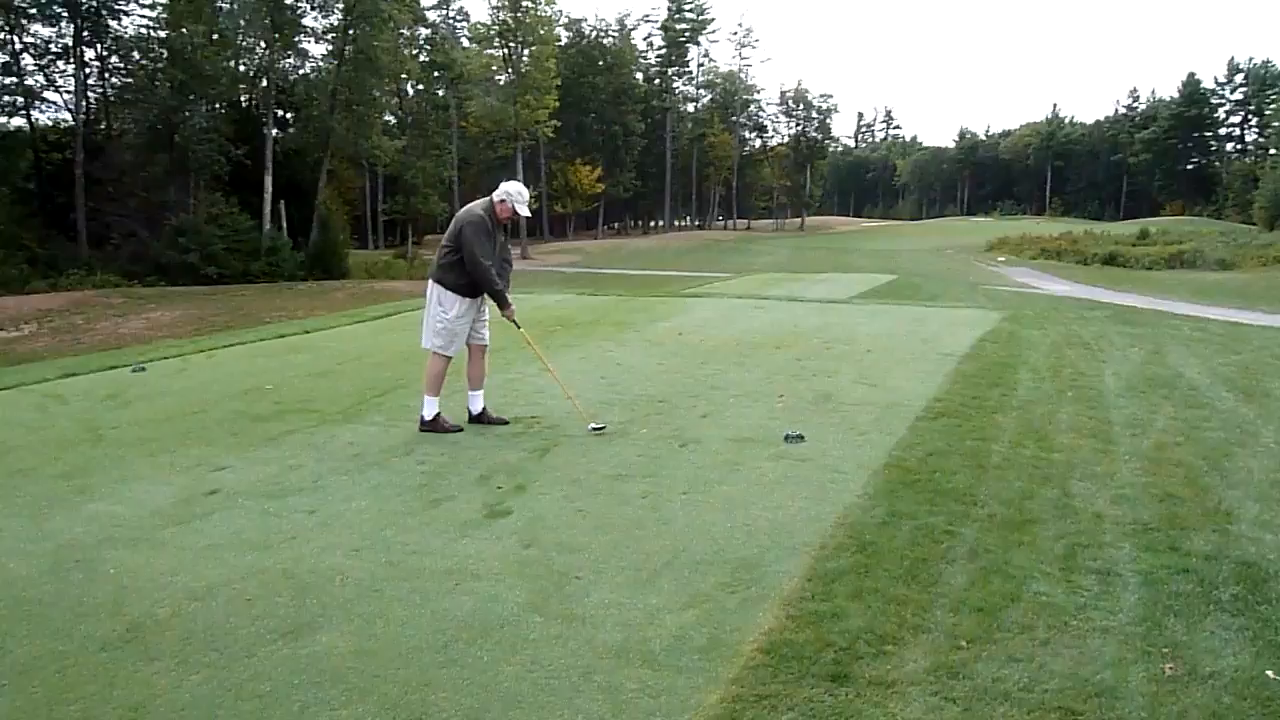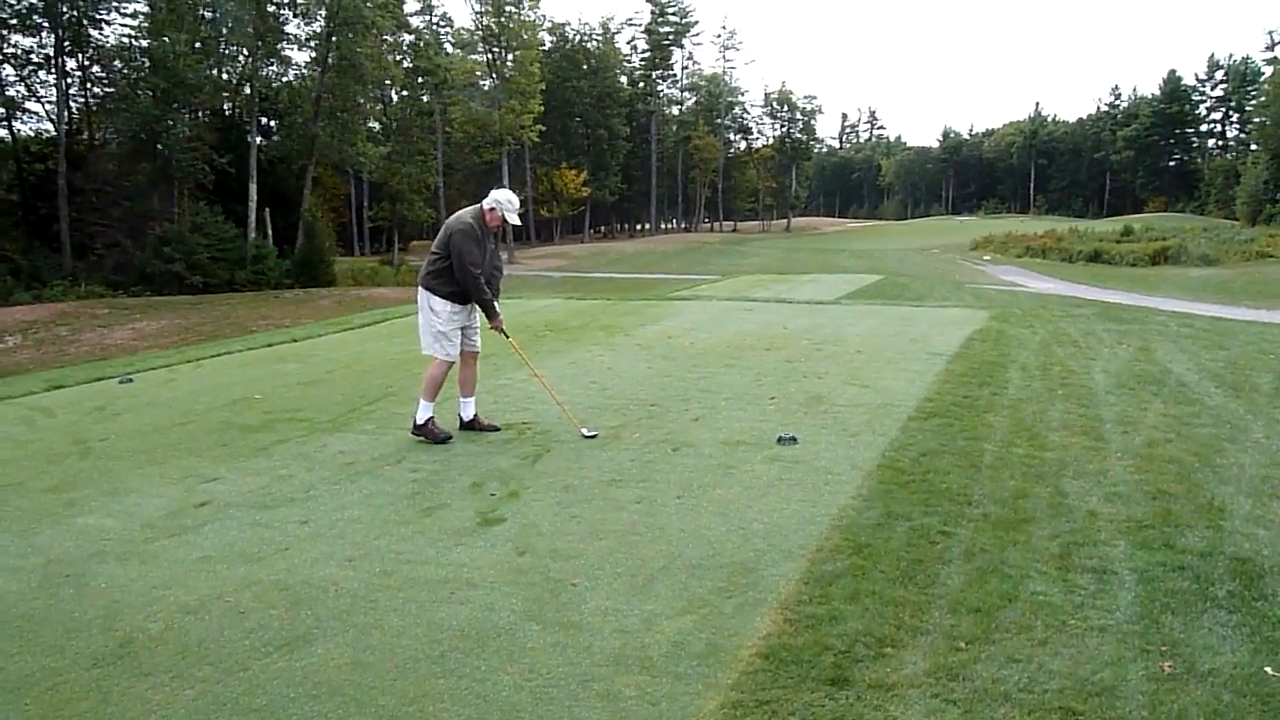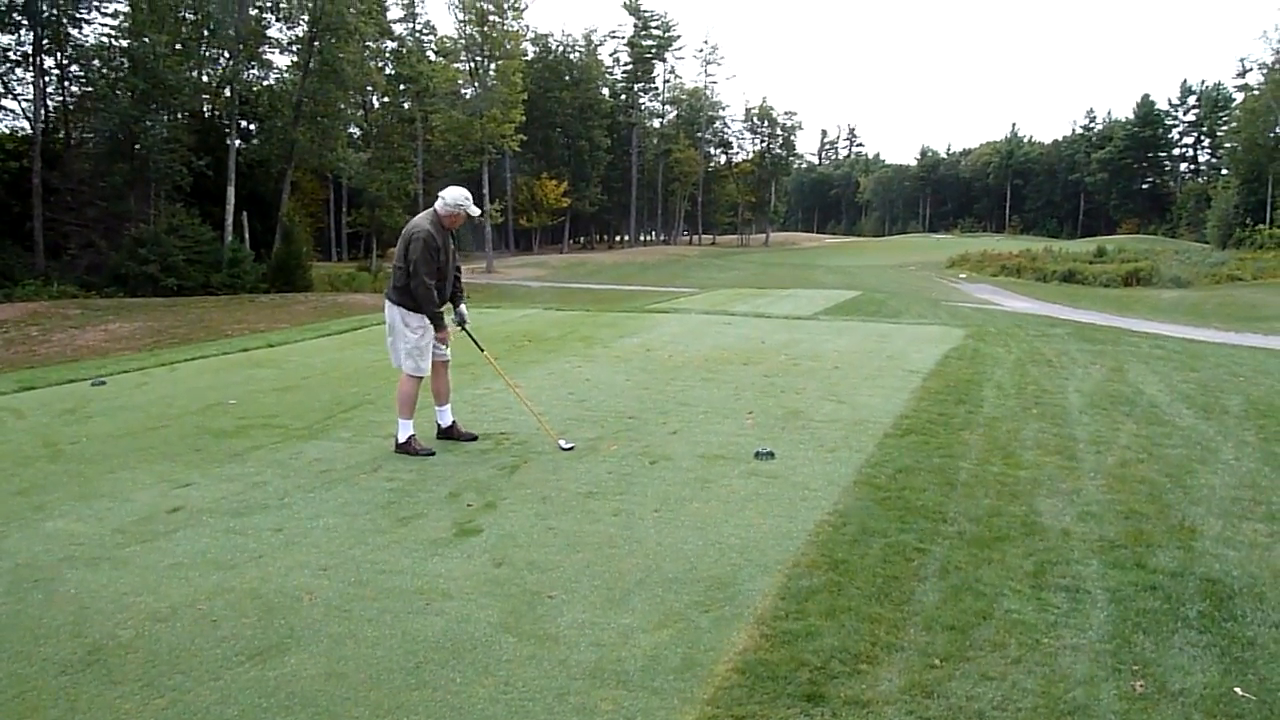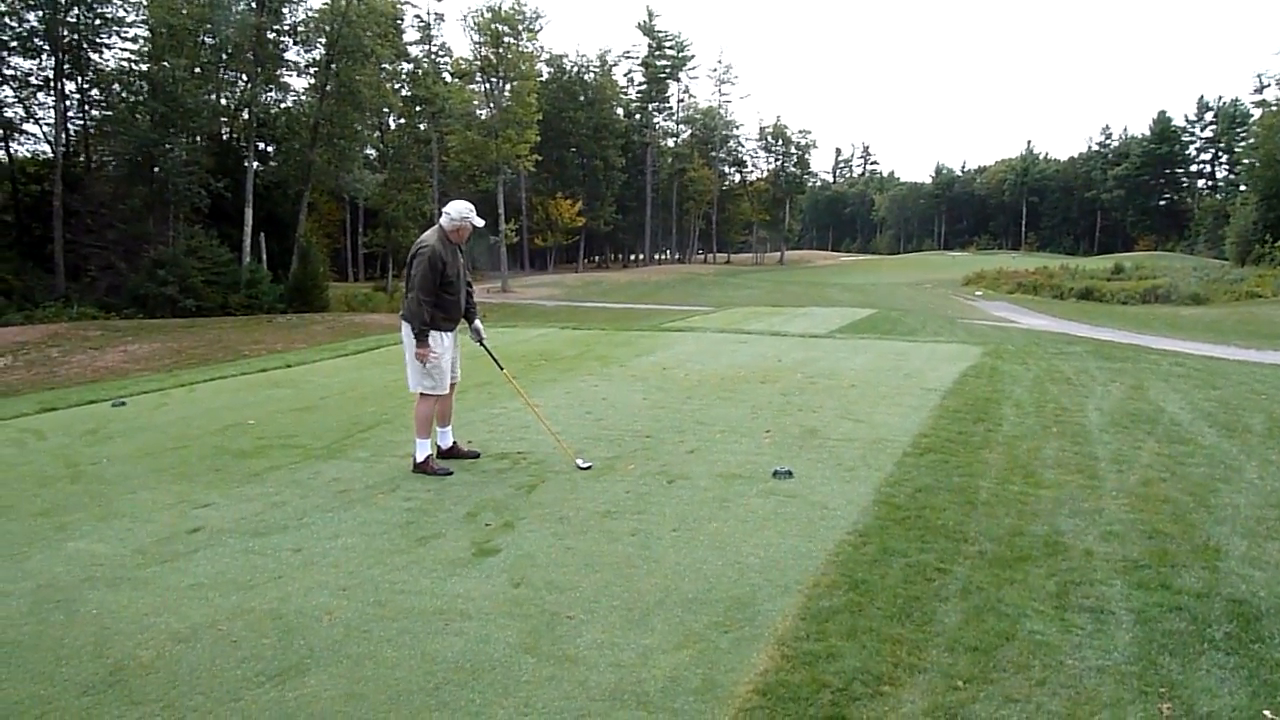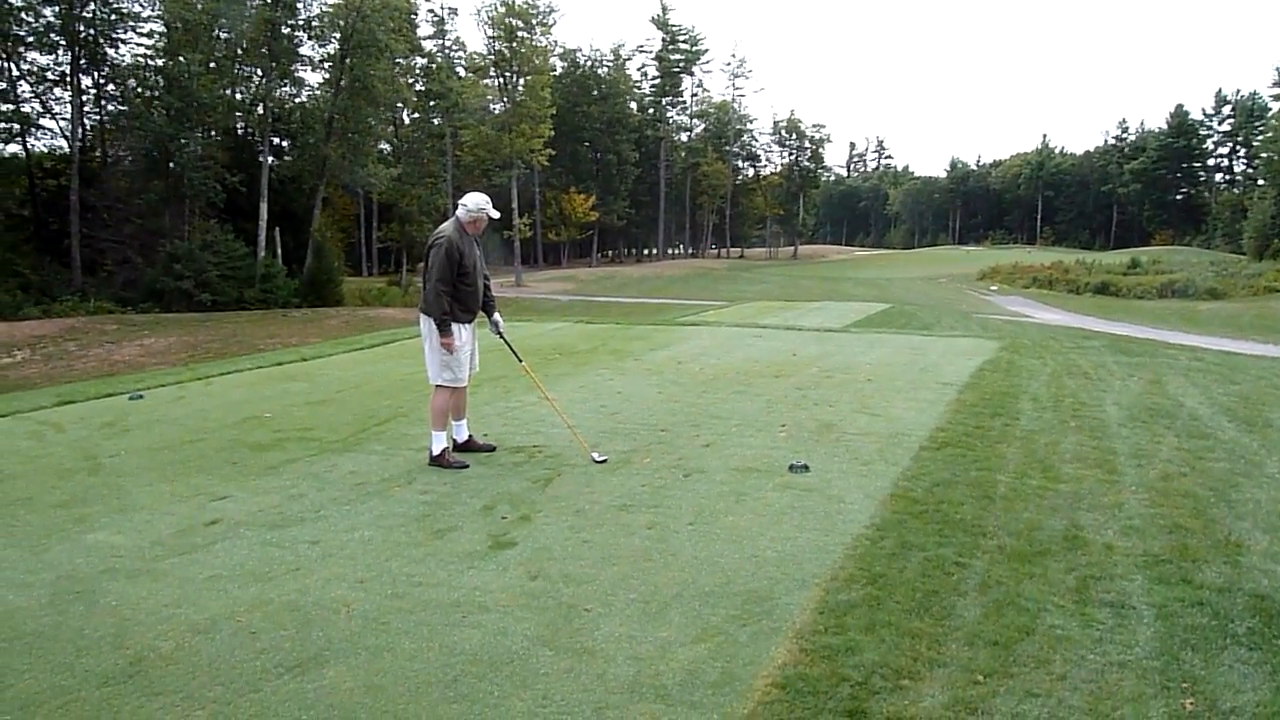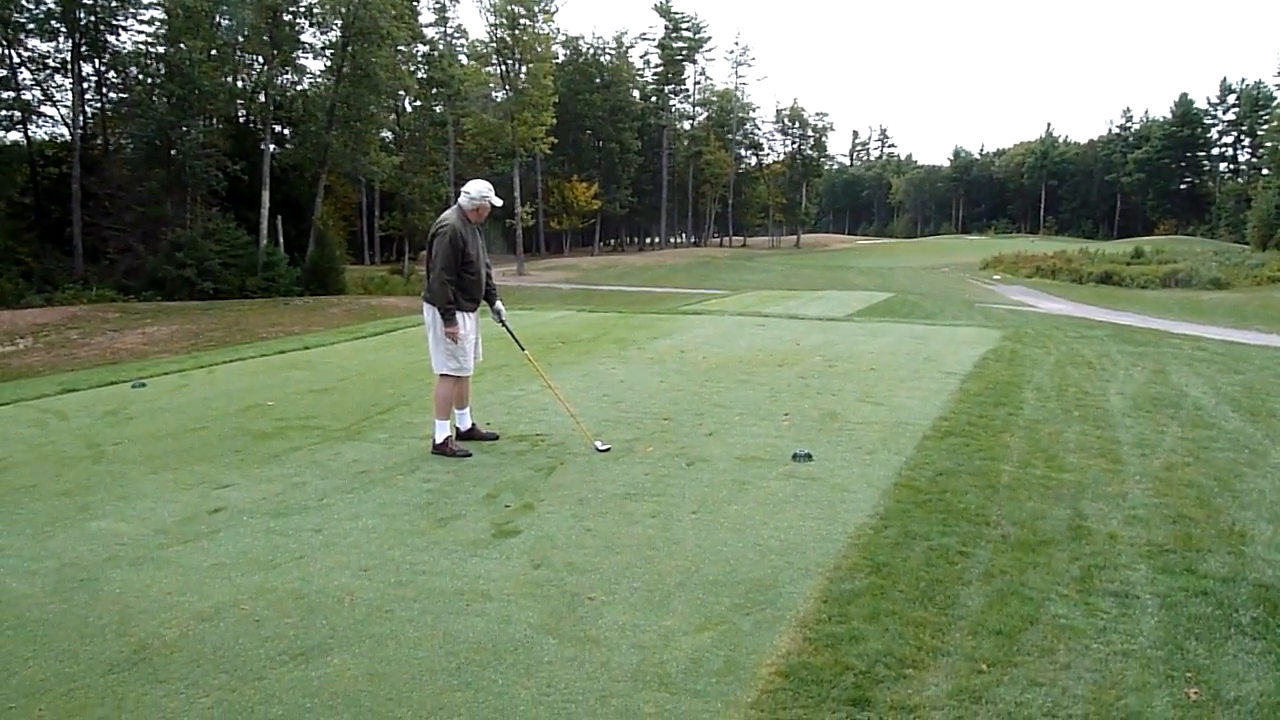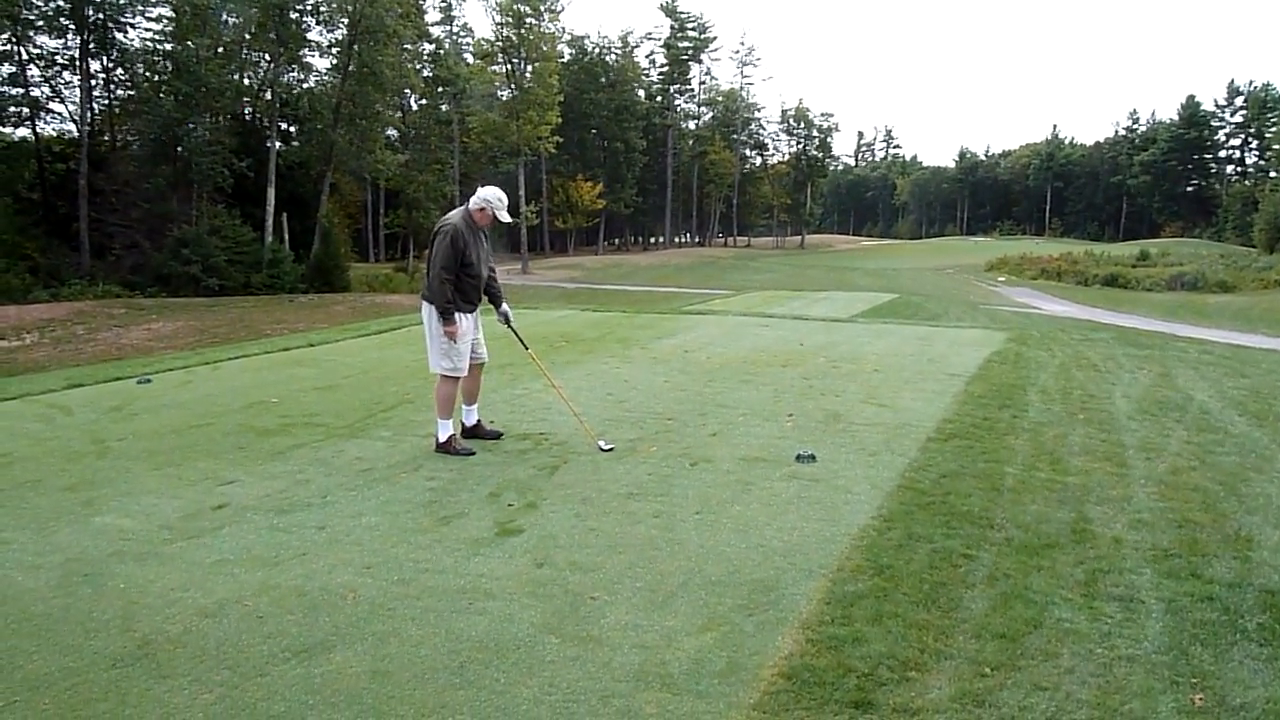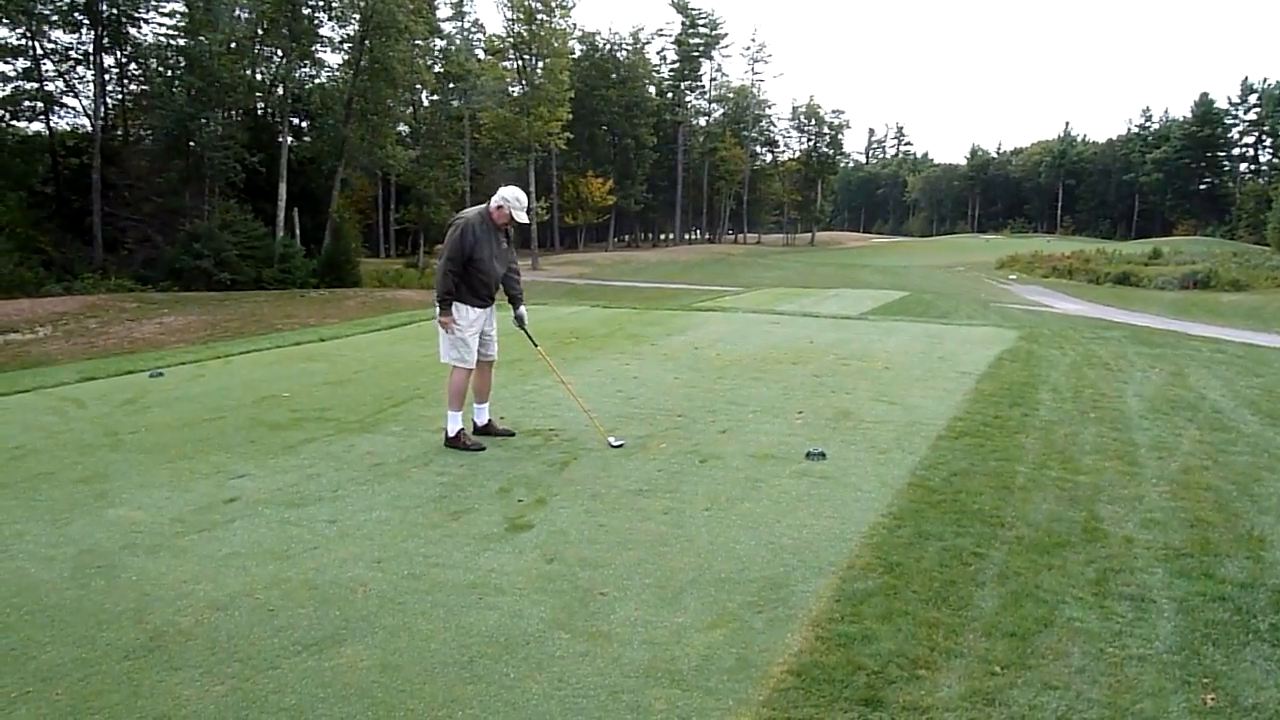
dt=0.4s
person 1, frame 1
left shoulder: (498, 220)
right shoulder: (475, 219)
left elbow: (503, 259)
right elbow: (480, 266)
left wrist: (504, 293)
right wrist: (503, 301)
left hip: (474, 293)
right hip: (450, 292)
left knee: (479, 348)
right knee: (443, 351)
left ankle: (477, 409)
right ankle: (429, 416)
person 1, frame 2
left shoulder: (489, 228)
right shoulder: (464, 227)
left elbow: (493, 267)
right elbow: (470, 275)
left wrist: (493, 301)
right wrist: (491, 312)
left hip: (465, 299)
right hip: (440, 297)
left knee: (470, 354)
right knee: (445, 357)
left ankle: (468, 416)
right ankle: (423, 420)
person 1, frame 3
left shoulder: (444, 229)
right shoulder: (423, 233)
left elbow: (453, 269)
right elbow: (422, 284)
left wrist: (459, 302)
right wrist: (439, 324)
left hip: (428, 309)
right hip: (410, 310)
left knee: (441, 363)
right knee: (414, 370)
left ankle: (446, 424)
right ankle: (404, 438)
person 1, frame 4
left shoulder: (453, 245)
right shoulder: (430, 249)
left elbow: (464, 285)
right elbow: (418, 297)
left wrist: (473, 318)
right wrist: (421, 339)
left hip: (446, 328)
right hip: (428, 332)
left knee: (447, 386)
right knee: (430, 391)
left ankle: (446, 444)
right ankle: (422, 457)
person 1, frame 5
left shoulder: (469, 237)
right shoulder: (446, 240)
left elbow: (482, 278)
right elbow: (437, 289)
left wrist: (491, 310)
right wrist: (444, 330)
left hip: (464, 320)
right hip: (447, 323)
left knee: (461, 379)
right knee: (446, 382)
left ankle: (461, 437)
right ankle: (438, 449)
person 1, frame 6
left shoulder: (471, 225)
right shoulder: (449, 229)
left elbow: (483, 266)
right elbow: (441, 278)
left wrist: (493, 299)
right wrist: (449, 319)
left hip: (466, 309)
right hip: (449, 312)
left knee: (464, 369)
right knee: (450, 372)
left ankle: (465, 426)
right ankle: (441, 438)
person 1, frame 7
left shoulder: (479, 229)
right shoulder: (452, 228)
left elbow: (487, 269)
right elbow: (440, 277)
left wrist: (499, 301)
right wrist: (447, 318)
left hip: (469, 309)
right hip: (448, 312)
left knee: (476, 363)
right knee: (452, 372)
left ankle: (470, 422)
right ankle: (445, 436)
person 1, frame 8
left shoulder: (504, 230)
right shoulder: (467, 224)
left elbow: (511, 268)
right elbow: (448, 267)
left wrist: (517, 302)
right wrist: (444, 308)
left hip: (486, 306)
right hip: (461, 306)
left knee: (486, 361)
right knee: (463, 365)
left ankle: (482, 421)
right ankle: (454, 431)
